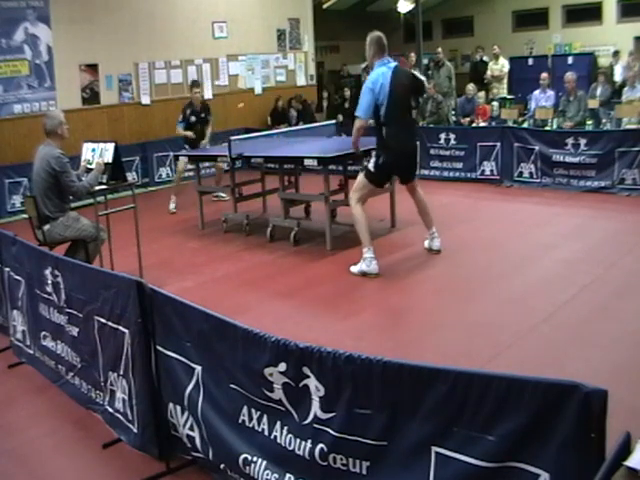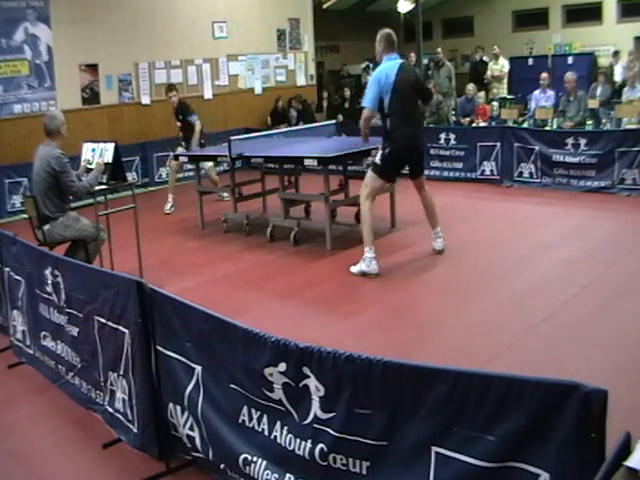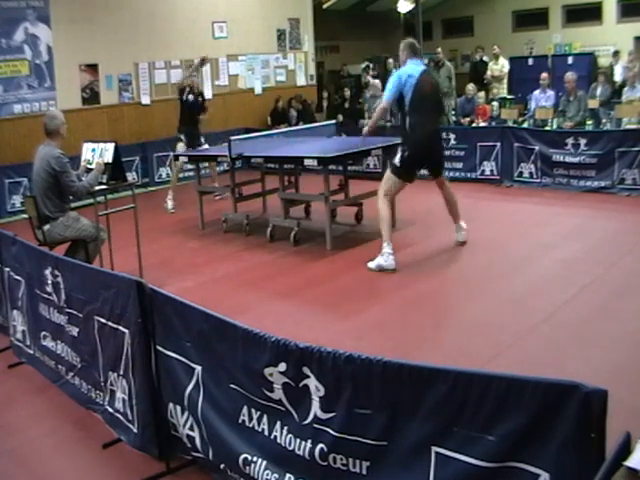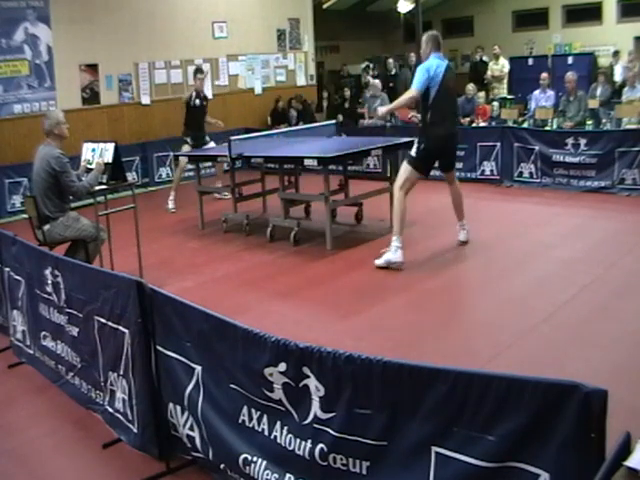
dt=0.3s
person 1, frame 1
left shoulder: (372, 81)
right shoulder: (404, 73)
left elbow: (361, 123)
right elbow: (424, 88)
left wrist: (355, 142)
left hip: (388, 150)
right hip: (409, 145)
left knee: (356, 198)
right knee: (413, 190)
left ankle: (369, 259)
right ankle: (433, 238)
person 1, frame 2
left shoulder: (379, 74)
right shoulder: (410, 71)
left elbow: (367, 115)
right elbow: (429, 99)
left wrist: (364, 132)
left hip: (395, 143)
right hip: (416, 140)
left knee: (366, 196)
right knee: (421, 188)
left ankle: (369, 259)
right ankle: (438, 238)
person 1, frame 3
left shoulder: (402, 74)
right shoulder: (432, 78)
left elbow: (385, 105)
left wrist: (369, 127)
left hip: (414, 143)
right hip: (434, 141)
left knee: (384, 195)
right knee: (442, 184)
left ankle: (387, 254)
right ankle: (459, 228)
person 1, frame 4
left shoulder: (427, 67)
right shoulder: (449, 71)
left elbow: (413, 95)
left wrist: (386, 109)
left hip: (430, 137)
right hip: (449, 136)
left knee: (400, 188)
right knee: (452, 181)
left ankle: (396, 249)
right ankle: (462, 229)
person 2, frame 1
left shoulder: (43, 151)
right shoulder: (56, 156)
right elbow: (77, 191)
left wrist: (81, 171)
right wrist: (96, 172)
left hip: (45, 221)
right hip: (54, 224)
left knee: (88, 230)
right knee: (98, 233)
person 2, frame 2
left shoulder: (43, 151)
right shoulder: (56, 156)
right elbow: (77, 192)
left wrist: (81, 171)
right wrist: (96, 172)
left hip: (45, 221)
right hip: (54, 224)
left knee: (87, 230)
right knee: (98, 233)
person 2, frame 3
left shoulder: (43, 151)
right shoulder: (56, 156)
right elbow: (77, 191)
left wrist: (81, 171)
right wrist: (96, 172)
left hip: (45, 221)
right hip: (54, 225)
left knee: (88, 230)
right knee: (98, 233)
person 2, frame 4
left shoulder: (43, 151)
right shoulder: (56, 156)
right elbow: (77, 192)
left wrist: (81, 171)
right wrist: (96, 172)
left hip: (45, 221)
right hip: (54, 224)
left knee: (87, 230)
right knee: (98, 233)
person 3, frame 1
left shoulder: (205, 106)
right shoulder: (186, 110)
right elbow: (178, 131)
left wrist: (206, 139)
right wrist: (186, 133)
left hip: (202, 143)
right hip: (188, 144)
left knee: (220, 166)
right knee: (180, 169)
left ankle: (216, 192)
right ankle: (173, 200)
person 3, frame 2
left shoulder: (185, 107)
right shoulder: (176, 110)
left elbow: (198, 124)
left wrist: (195, 142)
right wrist: (181, 134)
left hip: (197, 142)
right hip: (185, 141)
left knee: (212, 176)
right knee: (173, 166)
right ankle: (170, 201)
person 3, frame 3
left shoulder: (200, 95)
right shoulder: (183, 91)
right elbow: (182, 83)
right wrist: (194, 67)
left hip: (196, 133)
right hip: (184, 133)
left knee: (212, 161)
right knee: (177, 165)
right ankle: (170, 198)
person 3, frame 4
left shoulder: (205, 98)
right shoulder: (192, 95)
right elbow: (186, 99)
left wrist: (214, 121)
left hip: (202, 135)
right hip: (189, 136)
right knee: (182, 165)
right ankle: (171, 198)
